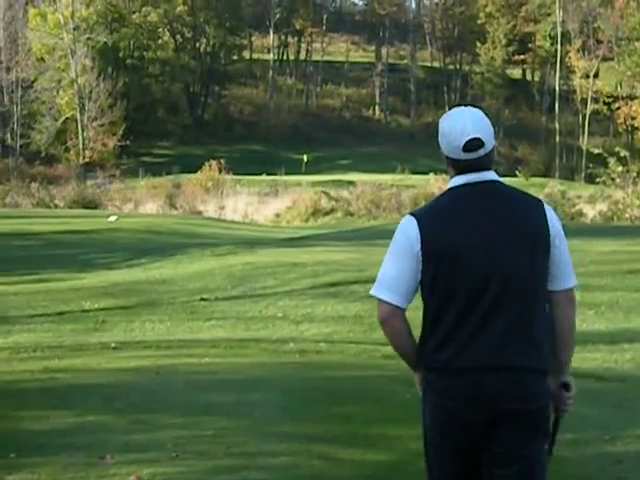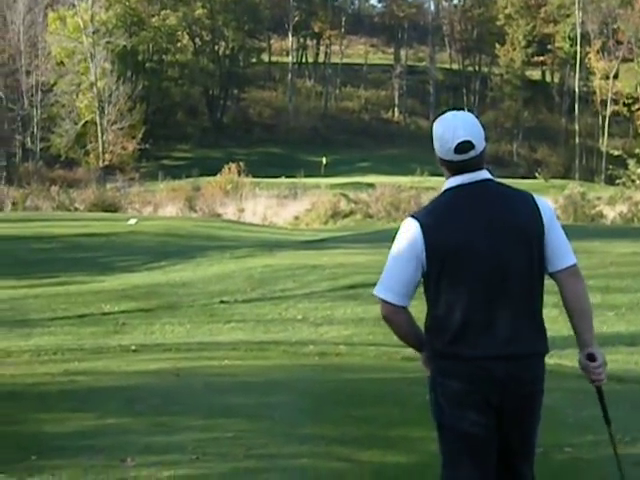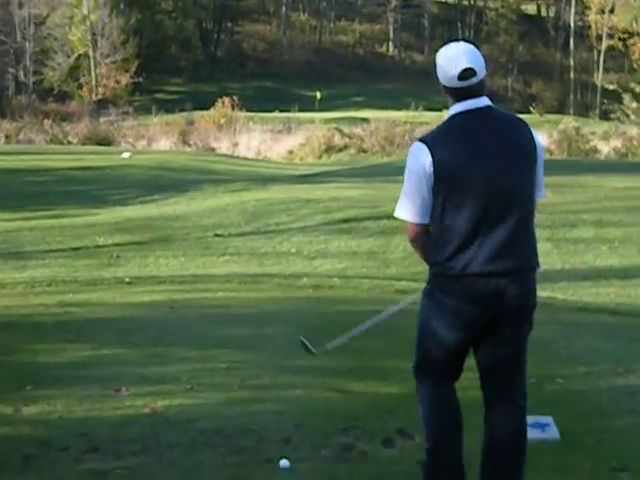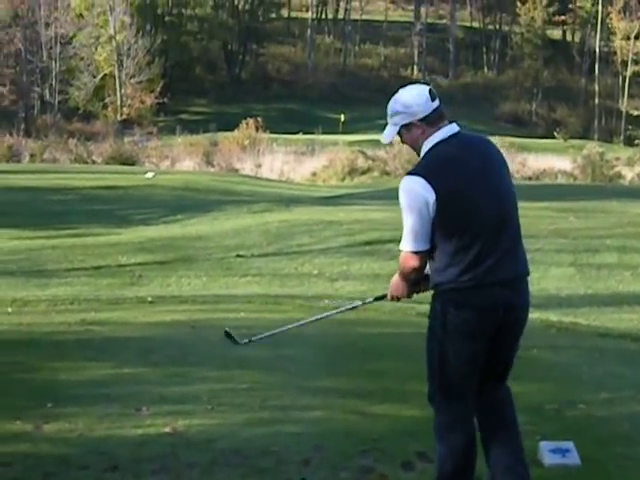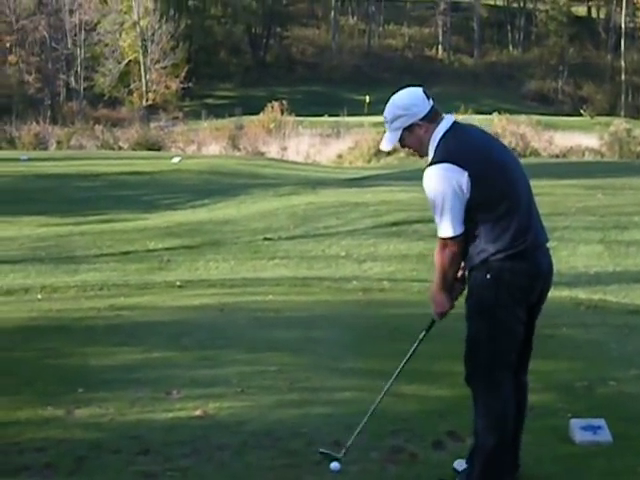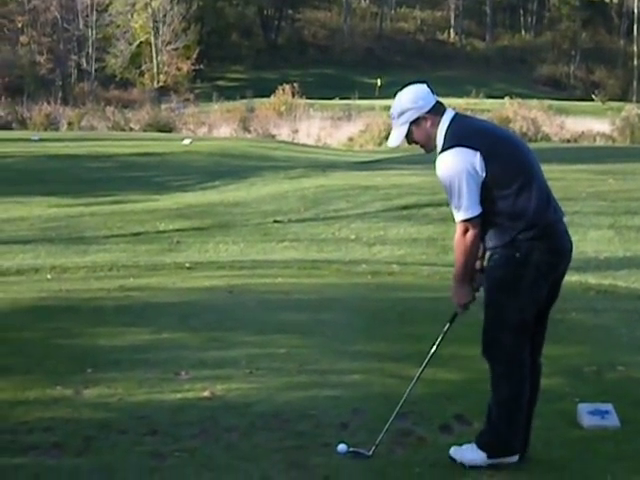
dt=0.5s
person 1, frame 1
left shoulder: (419, 224)
right shoulder: (539, 214)
left elbow: (388, 312)
right elbow: (564, 303)
left wrist: (418, 367)
right wrist: (559, 374)
left hip: (450, 386)
right hip: (522, 385)
person 1, frame 2
left shoulder: (423, 224)
right shoulder: (532, 207)
left elbow: (391, 309)
right elbow: (571, 279)
left wrist: (425, 348)
right wrist: (589, 347)
left hip: (460, 374)
right hip: (524, 368)
person 1, frame 3
left shoulder: (428, 148)
right shoulder: (524, 134)
left elbow: (416, 230)
left hip: (455, 287)
right hip: (517, 282)
left knee: (435, 380)
right knee: (506, 391)
person 1, frame 4
left shoulder: (420, 179)
right shoulder: (487, 149)
left elbow: (413, 257)
left wrist: (401, 282)
left hip: (463, 302)
right hip: (513, 292)
left knee: (453, 403)
right knee: (493, 391)
person 1, frame 5
left shoulder: (441, 169)
right shoulder: (473, 137)
left elbow: (449, 243)
left wrist: (440, 290)
right wrist: (463, 269)
left hip: (504, 272)
right hip: (533, 263)
left knee: (487, 376)
right knee: (510, 370)
person 1, frame 6
left shoulder: (452, 155)
right shoulder: (474, 130)
left elbow: (469, 228)
left wrist: (460, 282)
right wrist: (480, 263)
left hip: (526, 250)
right hip: (548, 242)
left knee: (504, 346)
right knee: (523, 347)
left ankle: (500, 444)
right ankle: (511, 439)
